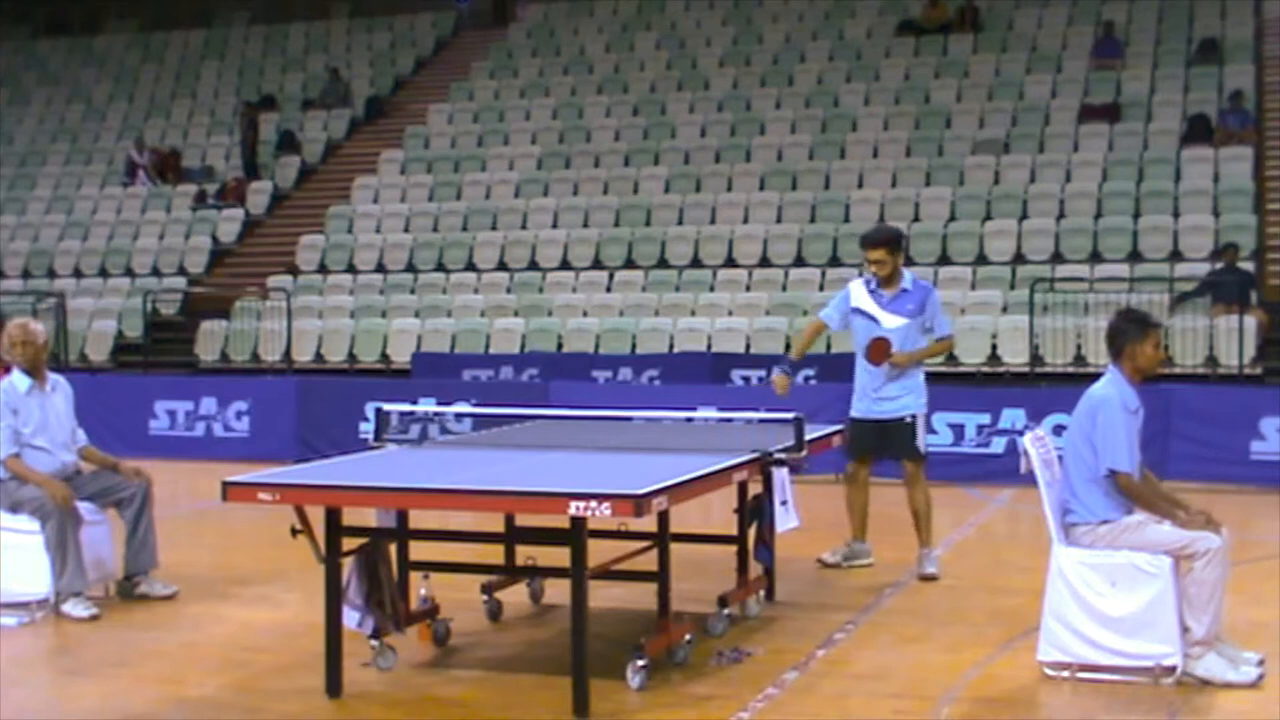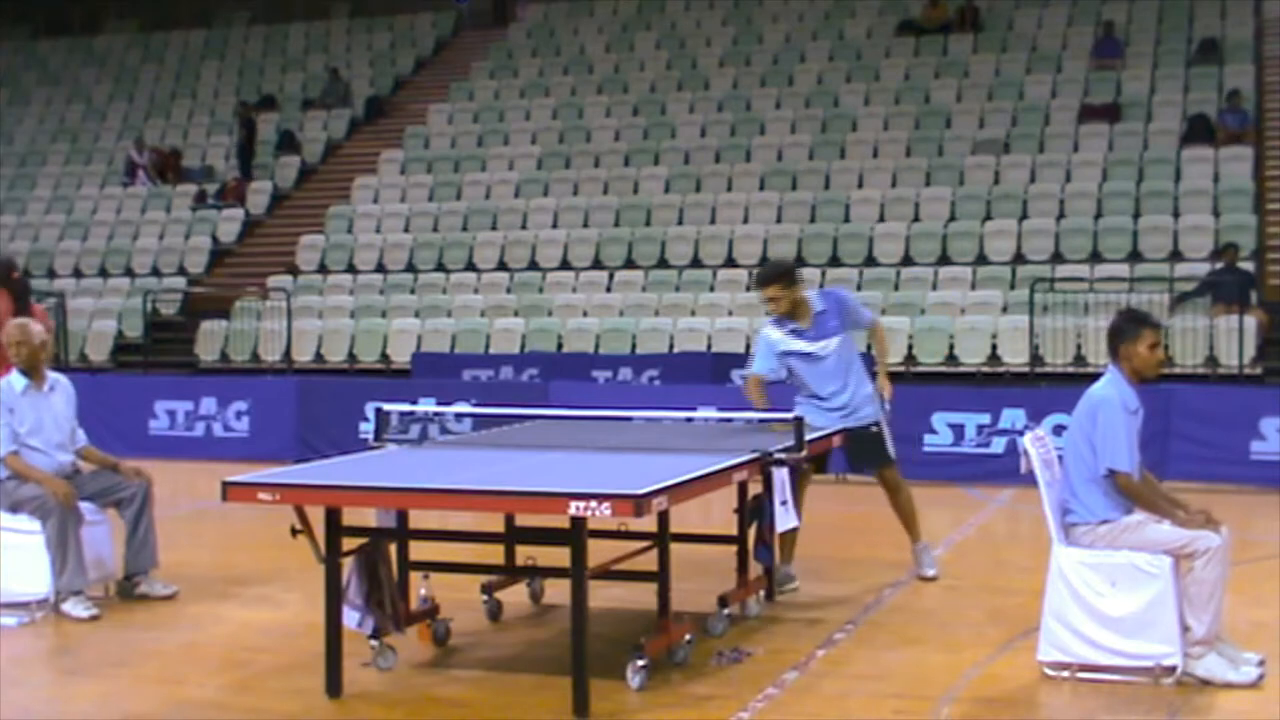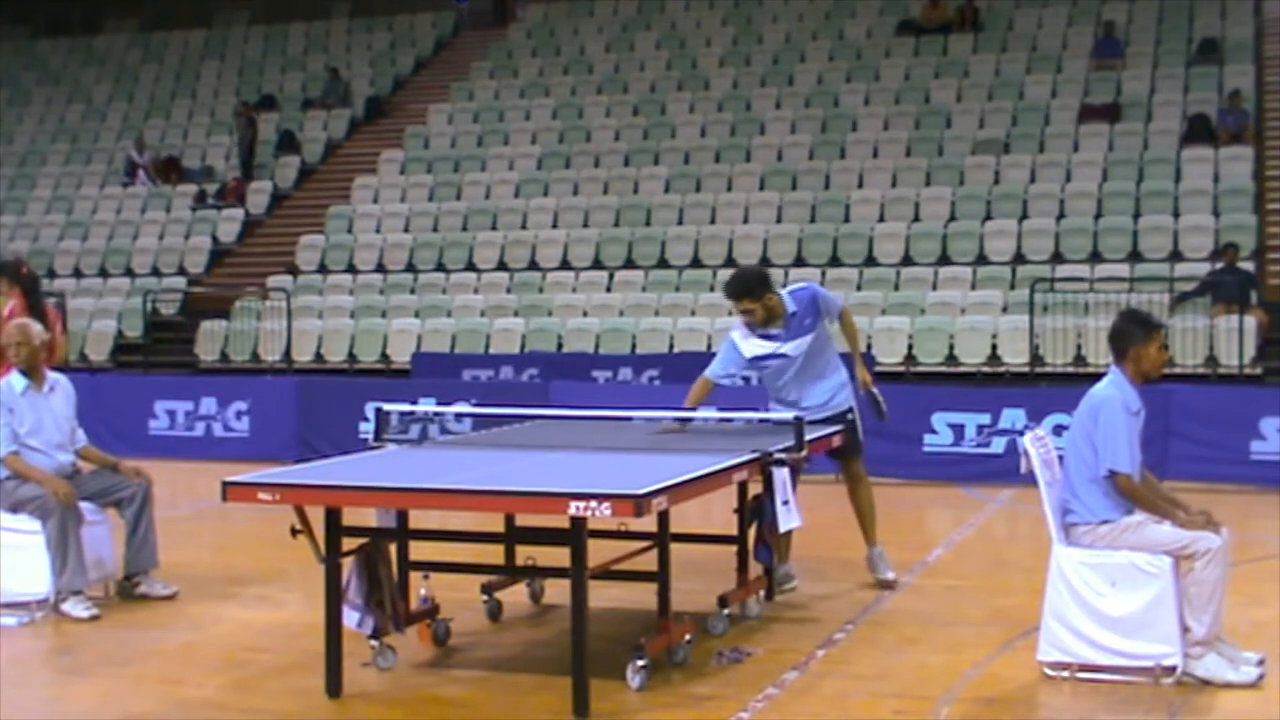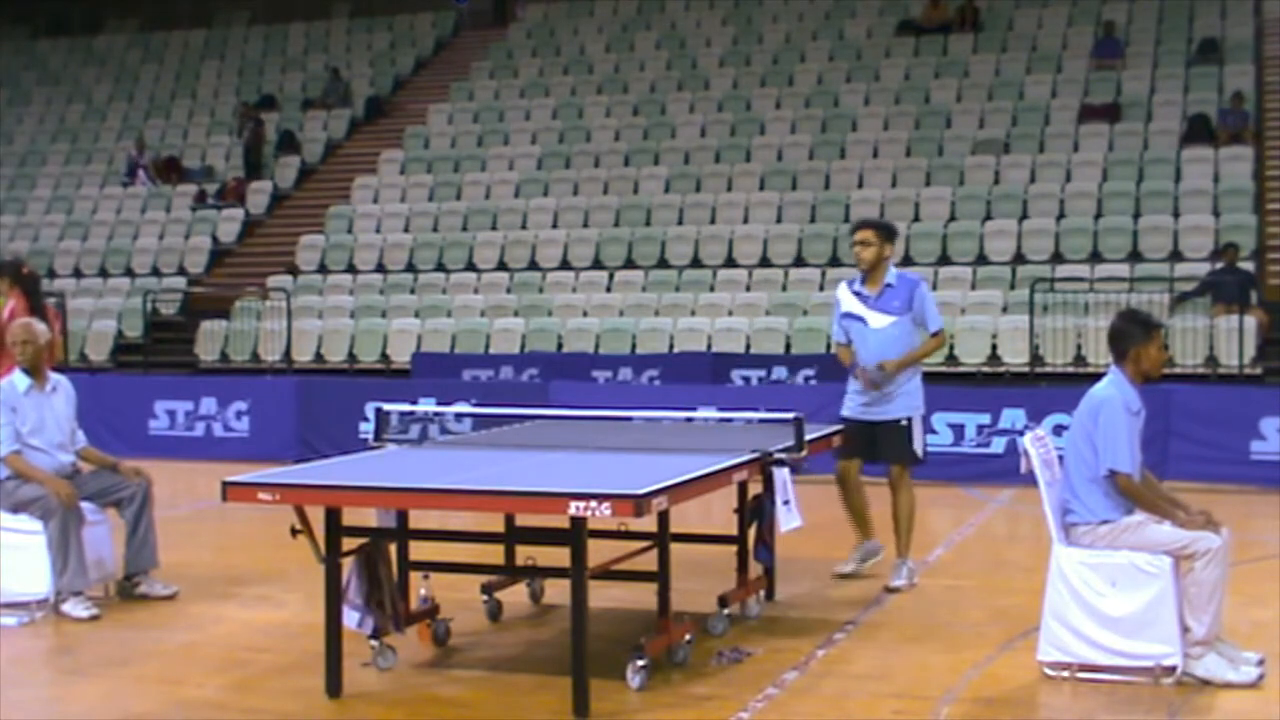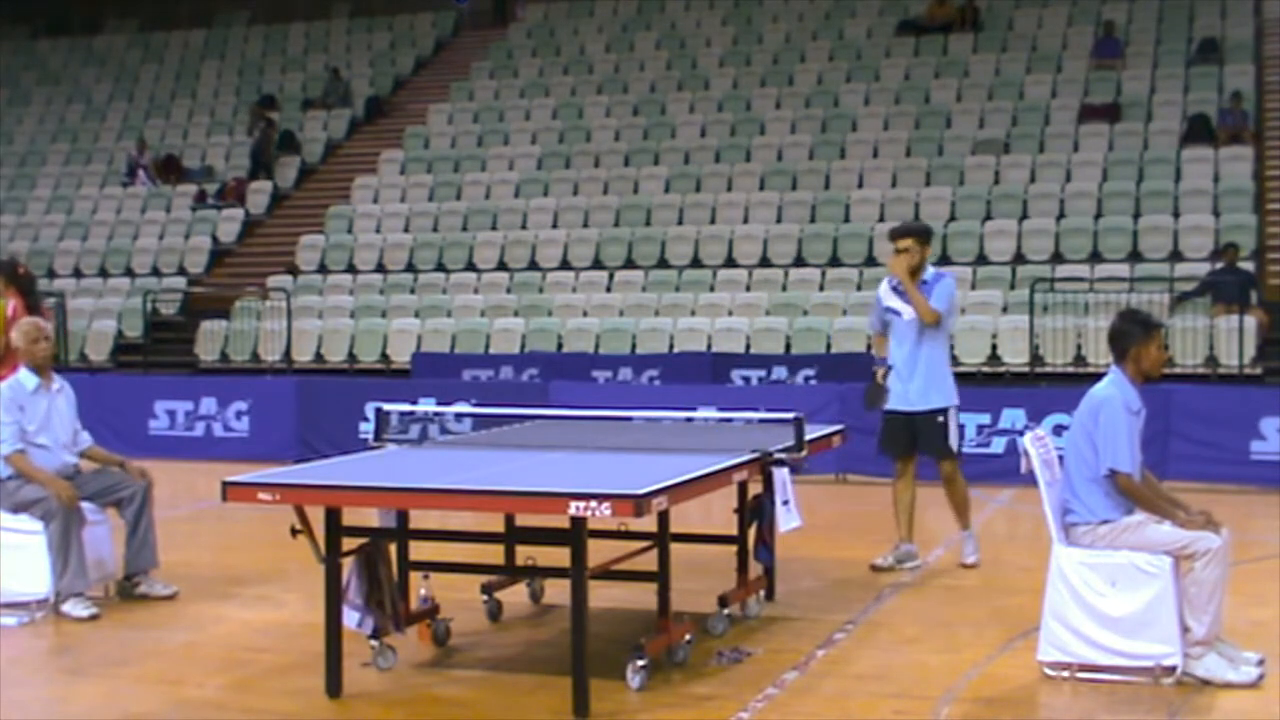
dt=0.7s
person 1, frame 1
left shoulder: (1122, 397)
right shoulder: (1109, 400)
left elbow: (1138, 472)
right elbow: (1125, 481)
left wrist: (1185, 509)
right wrist: (1180, 518)
left hip: (1116, 513)
right hip: (1099, 524)
left knee: (1215, 533)
right knee: (1206, 543)
left ankle: (1206, 638)
right ankle: (1197, 652)
person 1, frame 2
left shoulder: (1123, 396)
right shoulder: (1109, 400)
left elbow: (1137, 472)
right elbow: (1123, 481)
left wrist: (1184, 508)
right wrist: (1179, 517)
left hip: (1116, 513)
right hip: (1098, 523)
left knee: (1214, 532)
right knee: (1206, 542)
left ankle: (1207, 638)
right ankle: (1197, 651)
person 1, frame 3
left shoulder: (1124, 397)
right shoulder: (1110, 400)
left elbow: (1137, 472)
right elbow: (1124, 482)
left wrist: (1185, 509)
right wrist: (1179, 519)
left hip: (1117, 514)
right hip: (1098, 524)
left knee: (1215, 533)
right knee: (1206, 544)
left ankle: (1206, 638)
right ankle: (1197, 651)
person 1, frame 4
left shoulder: (1124, 397)
right shoulder: (1111, 401)
left elbow: (1138, 472)
right elbow: (1124, 482)
left wrist: (1186, 509)
right wrist: (1179, 519)
left hip: (1117, 515)
right hip: (1098, 524)
left knee: (1214, 534)
right knee: (1206, 543)
left ankle: (1206, 638)
right ankle: (1197, 651)
person 1, frame 5
left shoulder: (1124, 397)
right shoulder: (1111, 400)
left elbow: (1138, 472)
right elbow: (1124, 481)
left wrist: (1186, 510)
right wrist: (1180, 519)
left hip: (1117, 515)
right hip: (1099, 524)
left knee: (1215, 534)
right knee: (1206, 544)
left ankle: (1205, 638)
right ankle: (1196, 651)
person 2, frame 1
left shoulder: (924, 294)
right shoulder: (855, 291)
left elbow: (945, 341)
right elbow: (819, 325)
left wrist: (912, 356)
right wrist: (788, 365)
left hip: (905, 402)
right hip: (864, 403)
left knee: (913, 473)
right knee: (855, 472)
left ankle: (926, 552)
right ankle: (859, 546)
person 2, frame 2
left shoulder: (838, 302)
right shoulder: (771, 335)
left elbow: (874, 327)
right elbow: (755, 381)
left wrist: (882, 374)
right wrist: (765, 415)
left hip: (861, 410)
right hip: (813, 417)
left knee: (890, 479)
right knee: (794, 484)
left ankle: (919, 549)
right ankle: (783, 567)
person 2, frame 3
left shoulder: (810, 297)
right shoulder: (741, 338)
left elbow: (842, 314)
right elbow: (708, 379)
left wrist: (858, 364)
left hip: (835, 401)
right hip: (788, 413)
left knee: (854, 473)
left ankle: (874, 551)
right ankle: (782, 566)
person 2, frame 4
left shoulder: (912, 287)
right shoulder: (845, 292)
left elbow: (939, 337)
right elbow: (842, 346)
left wrist: (902, 363)
right wrist: (858, 368)
left hip: (901, 403)
right hip: (858, 403)
left knee: (898, 477)
right knee: (846, 473)
left ankle: (904, 562)
right ankle: (868, 544)
person 2, frame 5
left shoulder: (943, 282)
right shoulder: (886, 288)
left elbow: (930, 318)
left wrist: (906, 281)
right wrist: (882, 363)
left hip: (936, 397)
right hip: (898, 397)
left knee: (948, 469)
right knee: (902, 470)
left ankle: (967, 534)
right ankle: (905, 547)
person 3, frame 1
left shoulder: (61, 386)
left wrist: (117, 465)
right wrist: (46, 482)
left hip: (70, 477)
left knee: (135, 485)
right knee: (59, 506)
left ankle: (136, 577)
right ankle: (69, 594)
person 3, frame 2
left shoulder: (63, 385)
left wrist: (118, 465)
right wrist: (48, 479)
left hip: (68, 476)
left knee: (135, 486)
right knee: (60, 503)
left ankle: (136, 576)
right ankle: (69, 593)
person 3, frame 3
left shoulder: (62, 385)
left wrist: (117, 464)
right wrist: (48, 480)
left hip: (69, 476)
left knee: (135, 485)
right knee: (60, 503)
left ankle: (136, 577)
right ankle: (69, 594)
person 3, frame 4
left shoulder: (64, 386)
left wrist: (118, 465)
right wrist: (49, 480)
left hip: (69, 476)
left knee: (136, 486)
right knee: (60, 503)
left ankle: (136, 576)
right ankle: (69, 594)
person 3, frame 5
left shoulder: (63, 389)
left elbow: (80, 442)
left wrist: (123, 463)
right wrist: (50, 481)
left hip: (69, 476)
left knee: (136, 486)
right knee: (62, 505)
left ankle: (136, 576)
right ankle: (69, 594)
